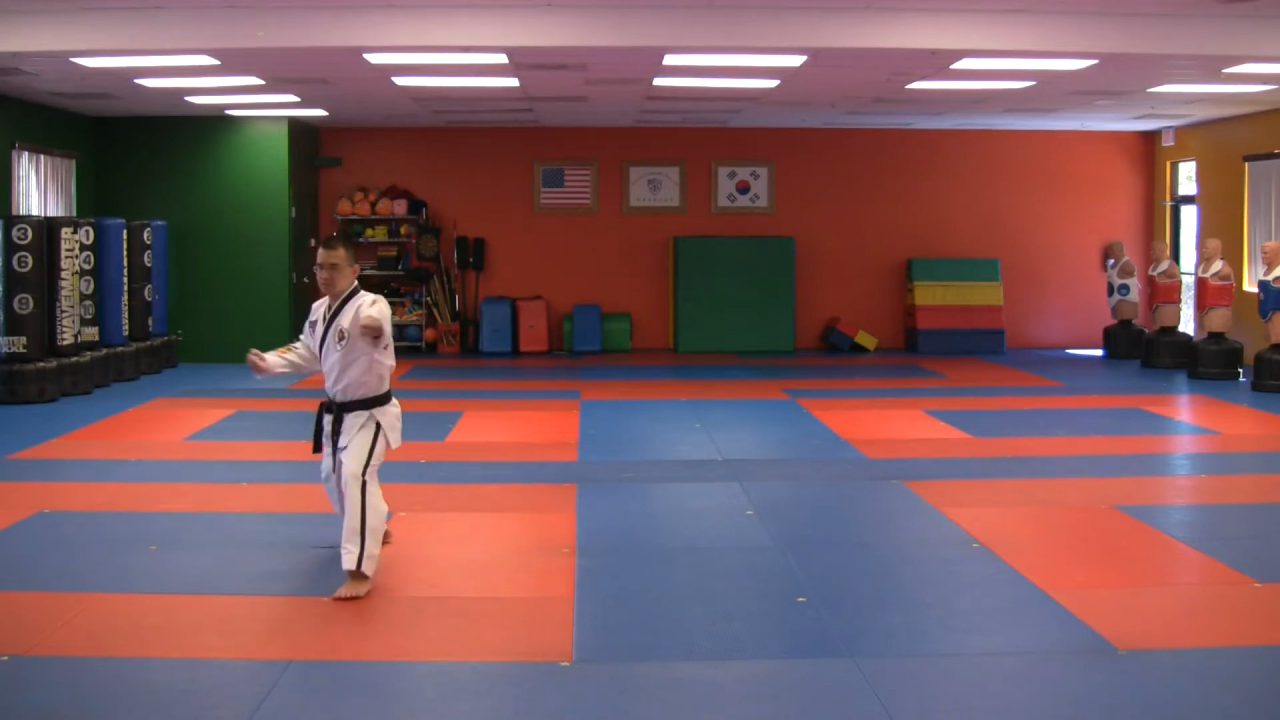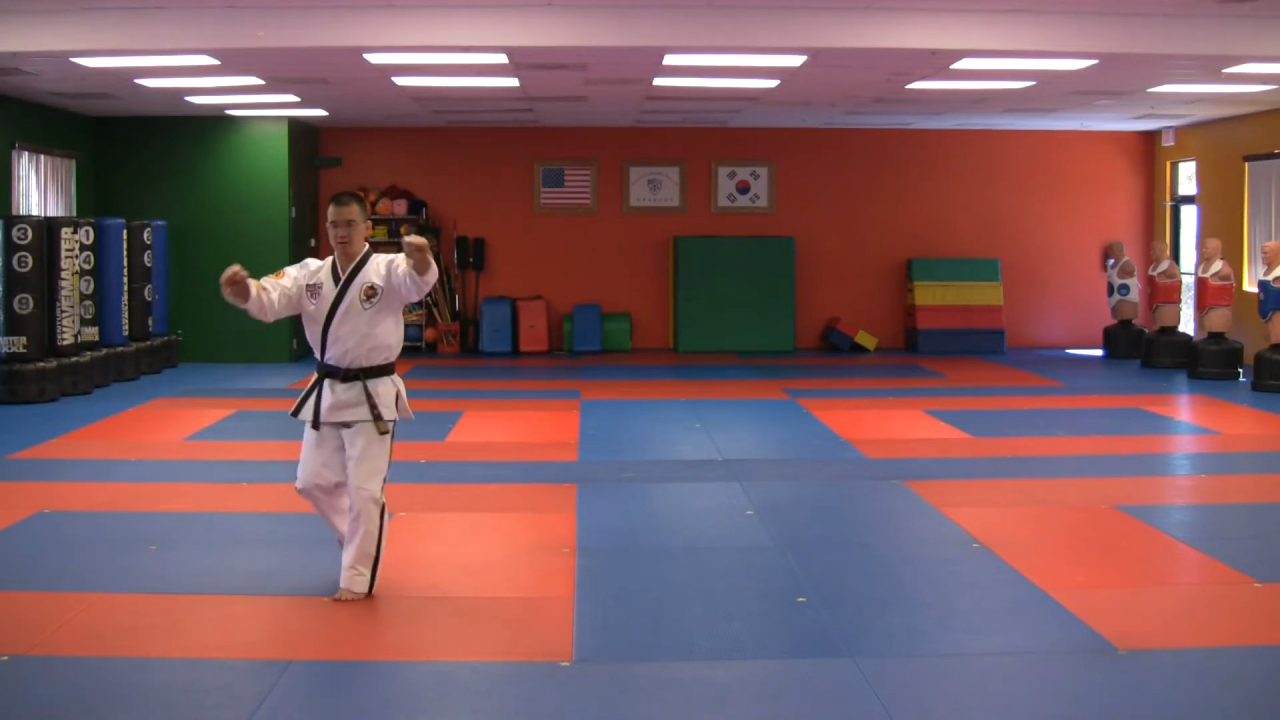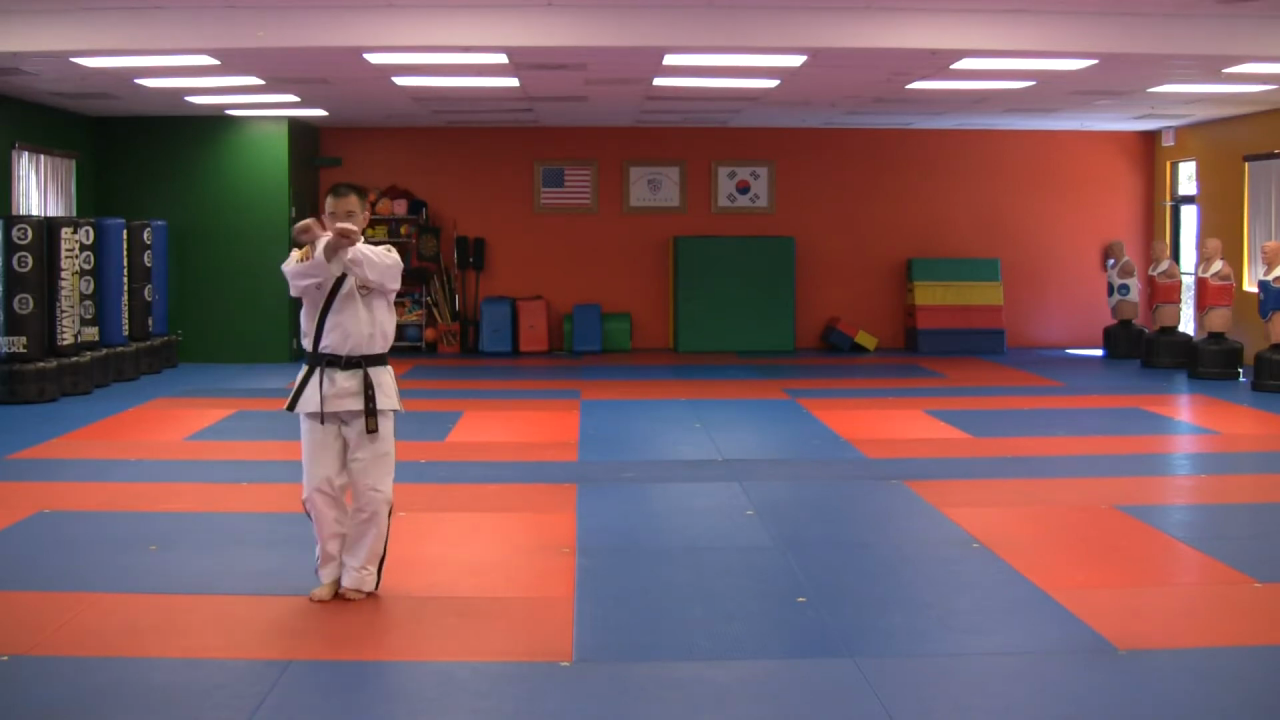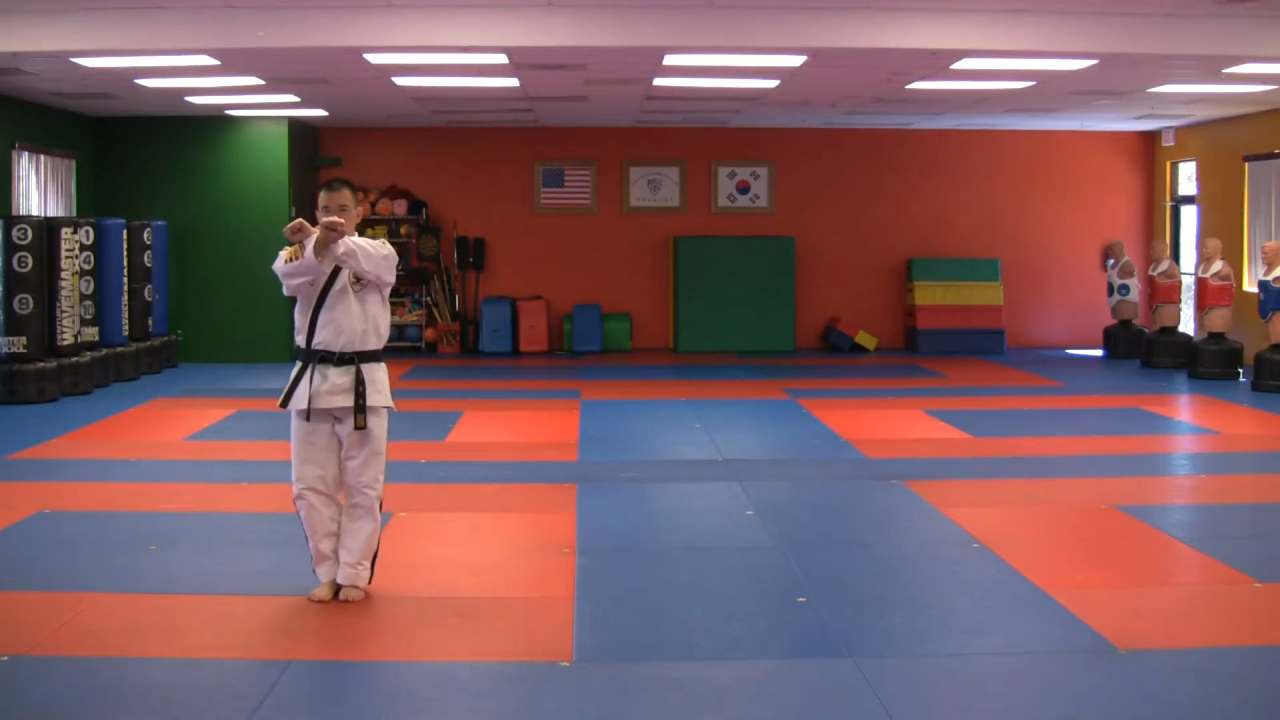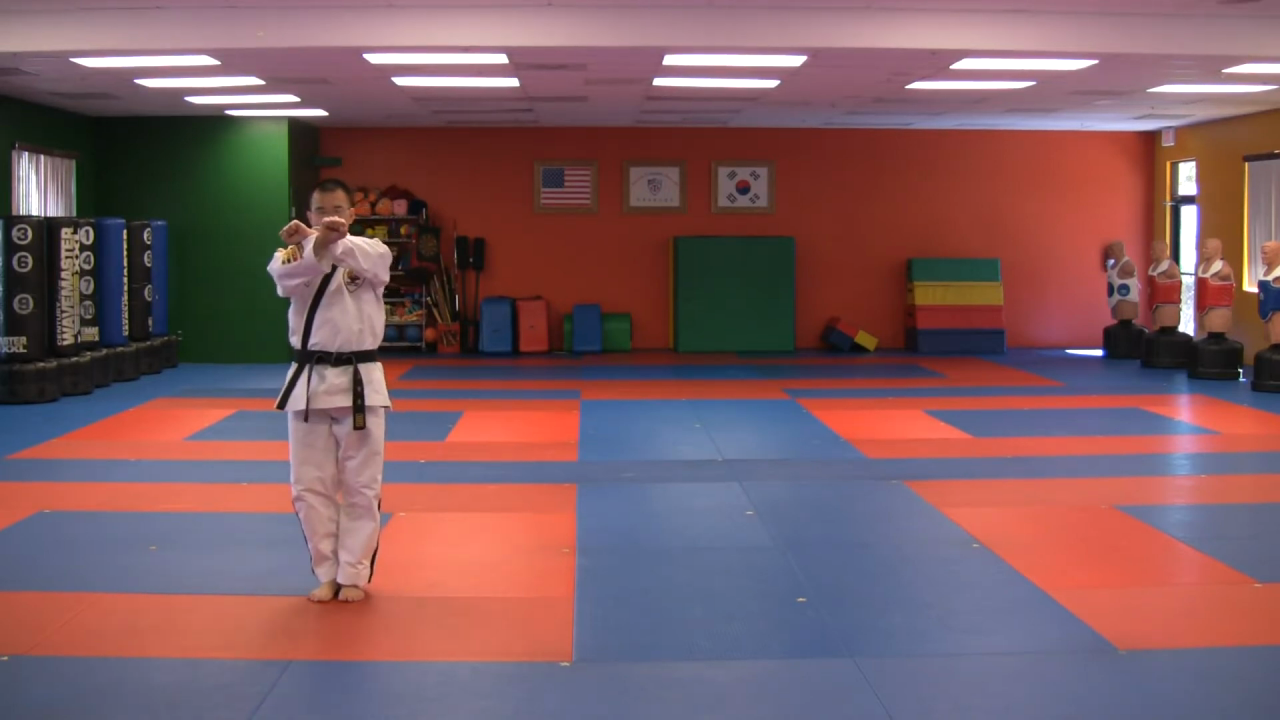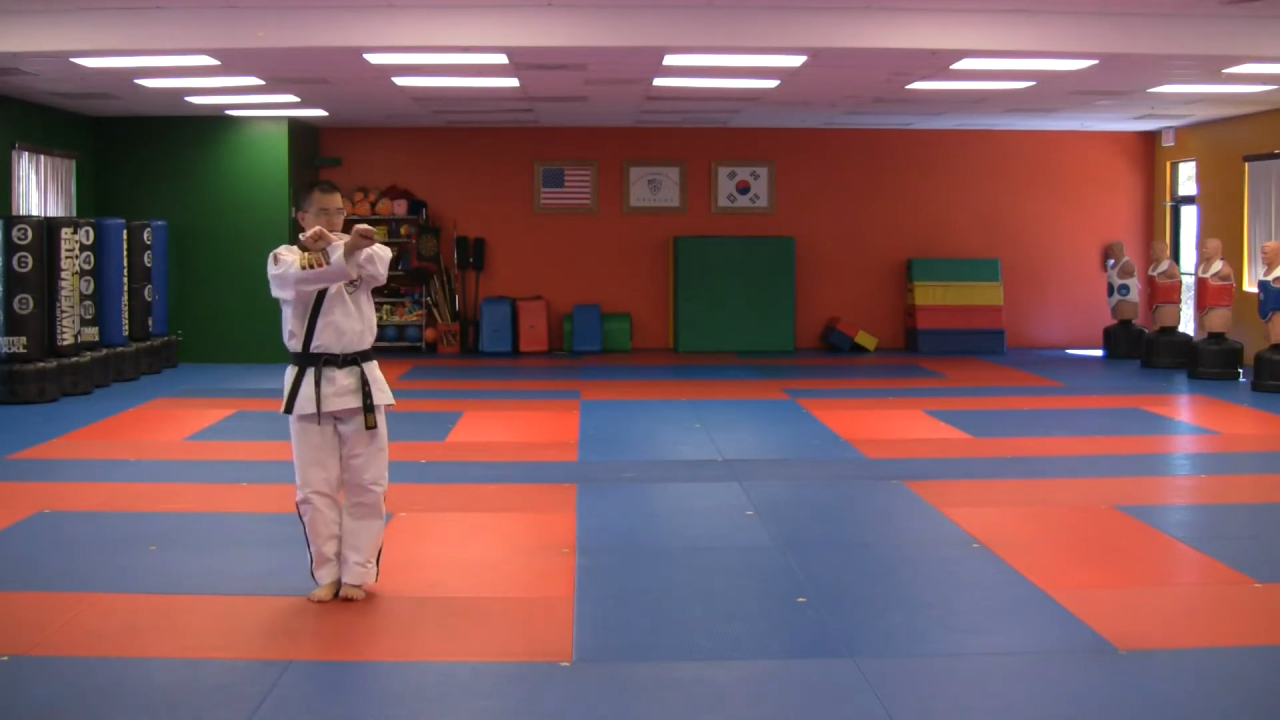
dt=0.5s
person 1, frame 1
left shoulder: (369, 305)
right shoulder: (321, 311)
left elbow: (376, 324)
right elbow: (308, 352)
left wrist: (372, 331)
right wrist: (267, 362)
left hip: (370, 416)
right hip: (337, 415)
left knee: (355, 479)
right knee: (336, 480)
left ankle: (359, 572)
right ankle: (375, 528)
person 1, frame 2
left shoulder: (387, 268)
right shoulder: (309, 274)
left elbow: (417, 280)
right elbow: (269, 299)
left wrist: (421, 260)
right wrist: (243, 288)
left hip: (374, 394)
right hip: (327, 392)
left knee: (365, 490)
right knee: (313, 481)
left ankle: (357, 580)
right ankle: (352, 534)
person 1, frame 3
left shoulder: (383, 259)
right shoulder: (311, 256)
left elbow: (370, 266)
right elbow: (299, 274)
left wrist: (328, 241)
right wrist: (328, 246)
left hip: (369, 386)
right hip: (319, 385)
left knee: (372, 490)
right knee: (319, 487)
left ankle: (360, 576)
right ankle: (331, 573)
person 1, frame 4
left shoulder: (379, 254)
right shoulder: (302, 254)
left elbow: (367, 261)
right elbow: (289, 271)
left wrist: (330, 240)
right wrist: (318, 243)
left hip: (363, 381)
right hip: (313, 381)
left knee: (363, 486)
right knee: (312, 485)
left ankle: (354, 575)
right ankle: (328, 573)
person 1, frame 5
left shoulder: (369, 253)
right shoulder: (296, 255)
left elbow: (368, 259)
right elbow: (285, 273)
left wrist: (322, 240)
right wrist: (317, 243)
left hip: (359, 381)
right hip: (309, 382)
left knee: (361, 485)
right knee: (311, 485)
left ankle: (353, 574)
right ankle: (327, 573)
person 1, frame 6
left shoulder: (361, 252)
right shoulder: (284, 257)
left elbow: (377, 263)
right elbow: (301, 276)
left wrist: (349, 246)
right wrist: (345, 249)
left hip: (359, 381)
right hip: (311, 384)
left knee: (367, 484)
right knee: (315, 487)
left ankle: (357, 574)
right ankle: (328, 575)
